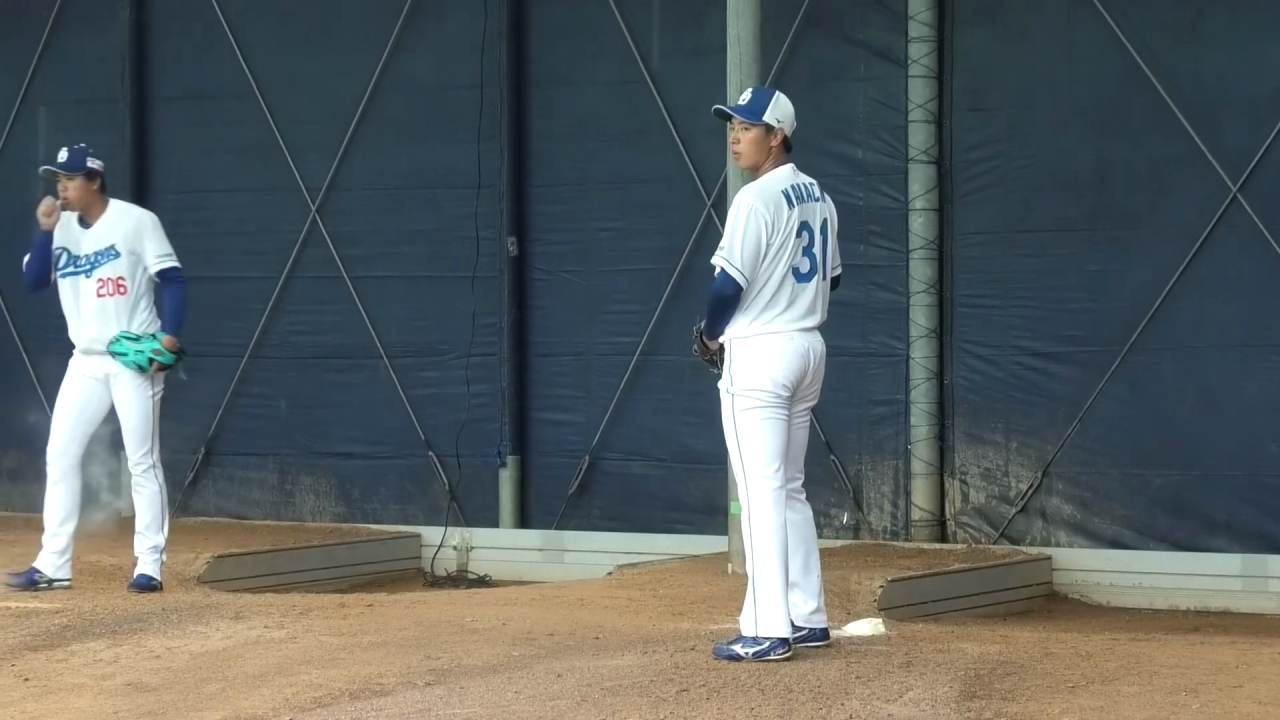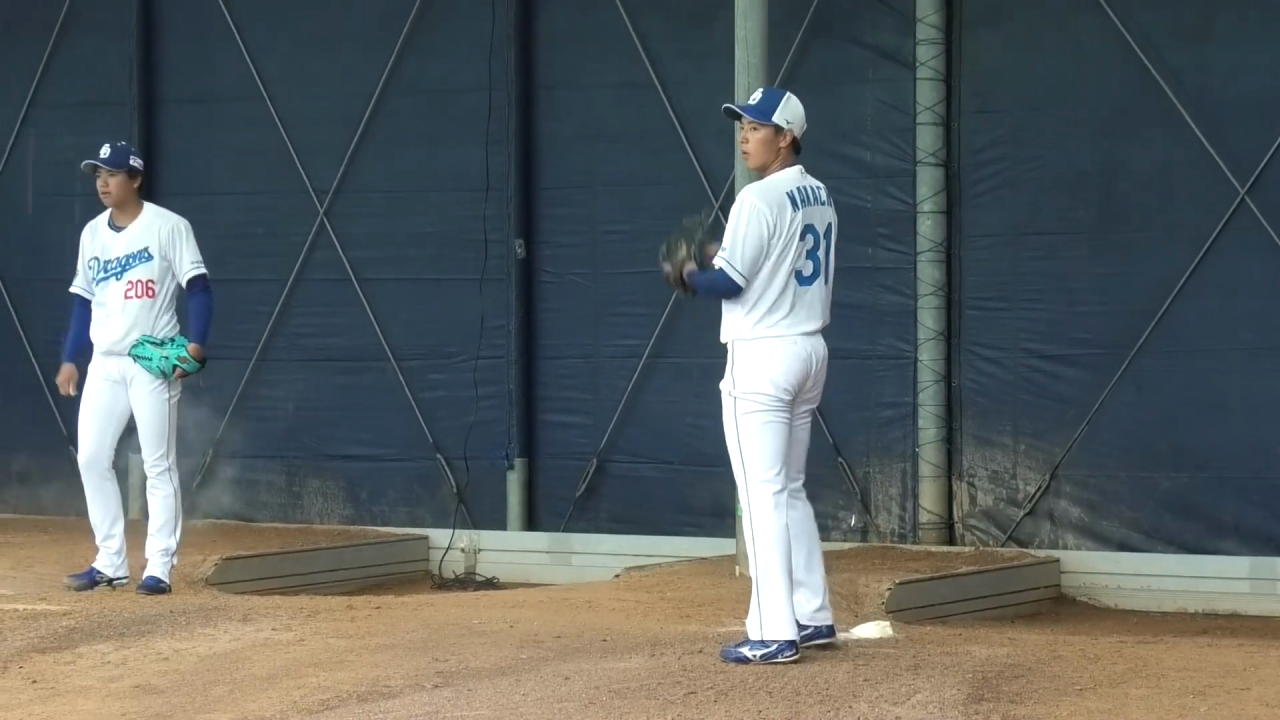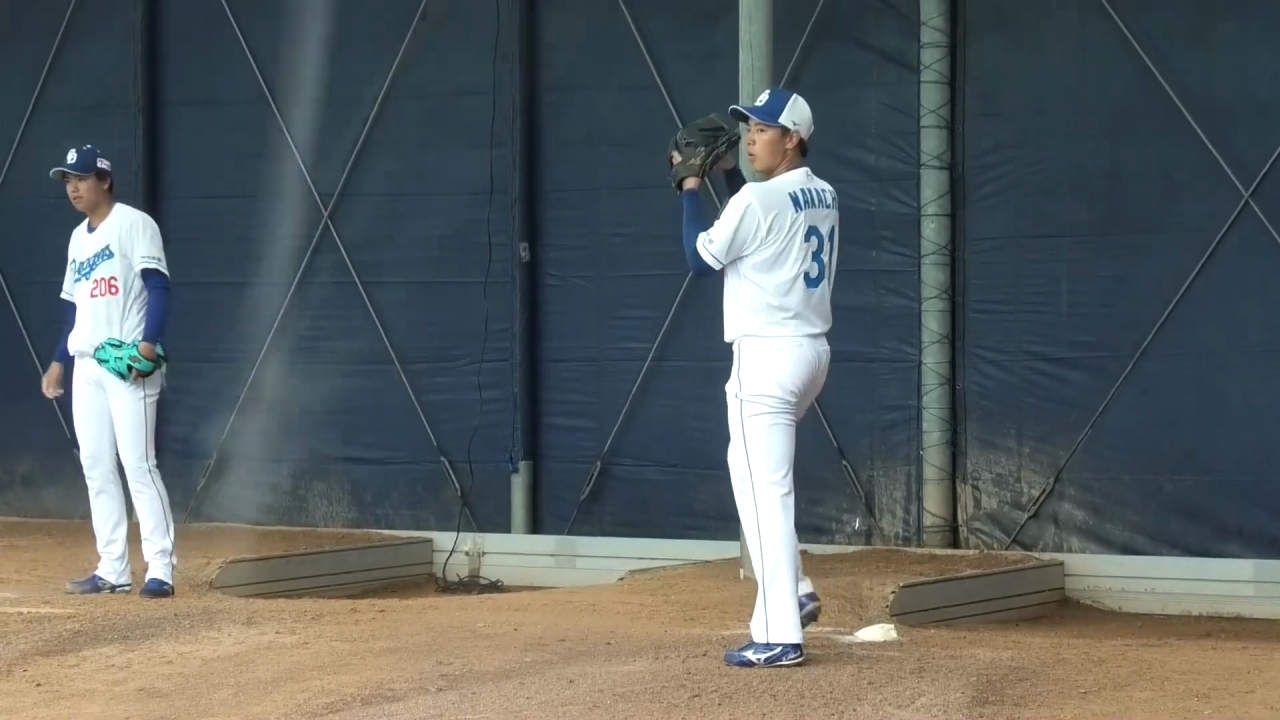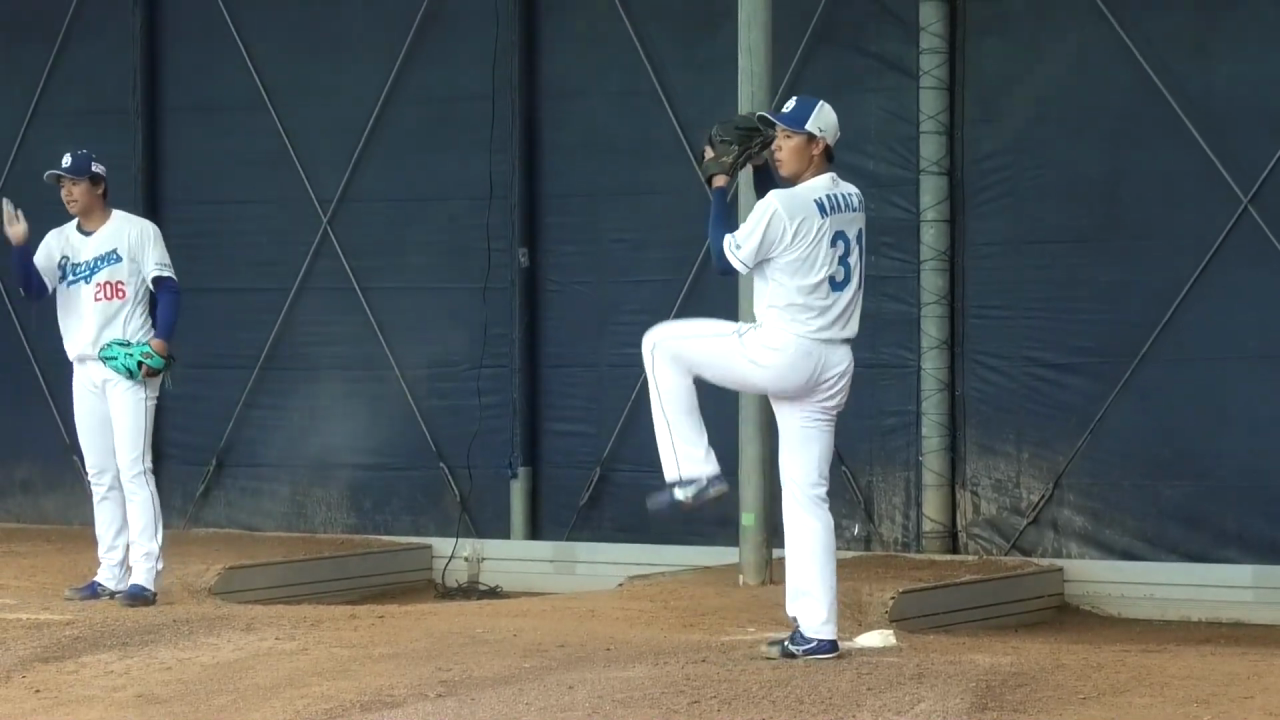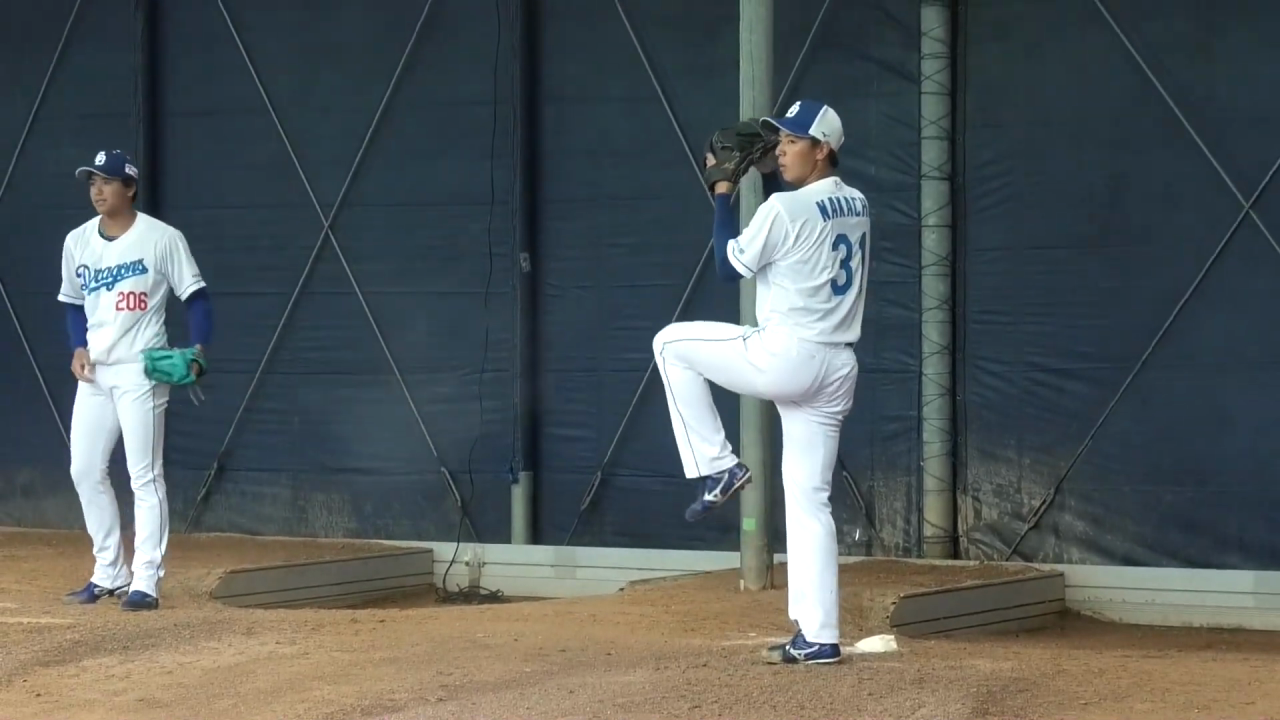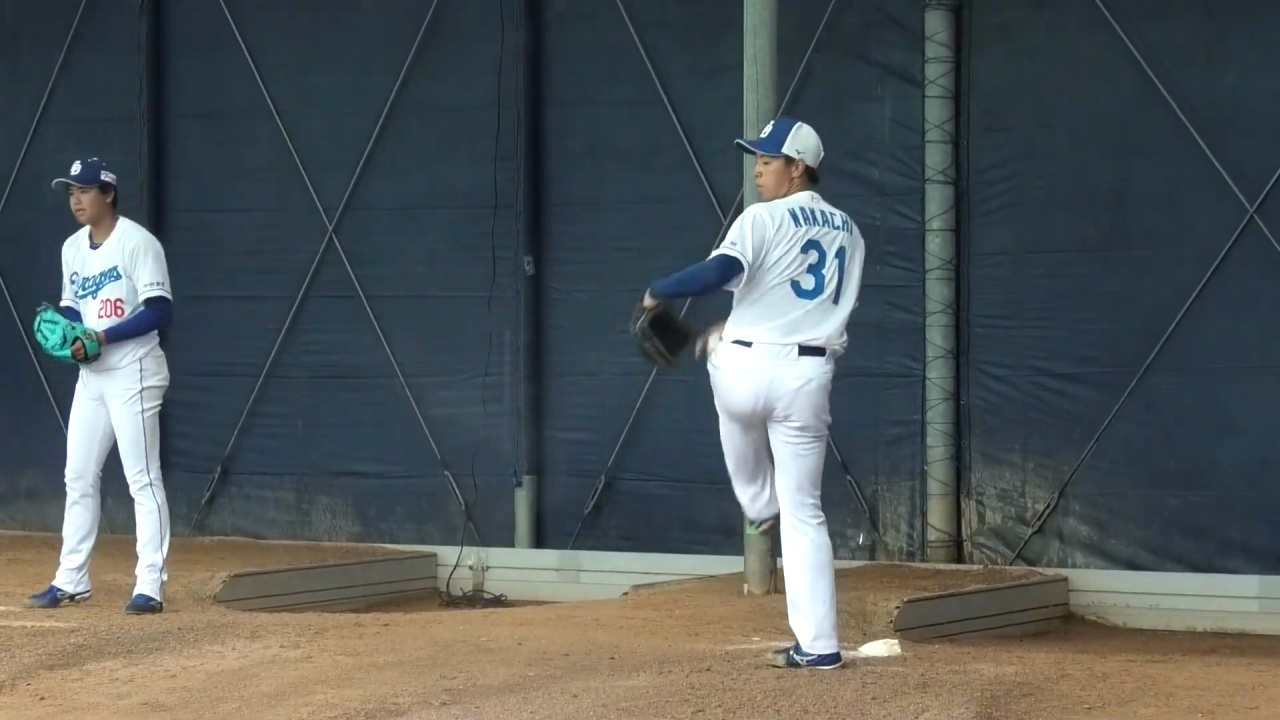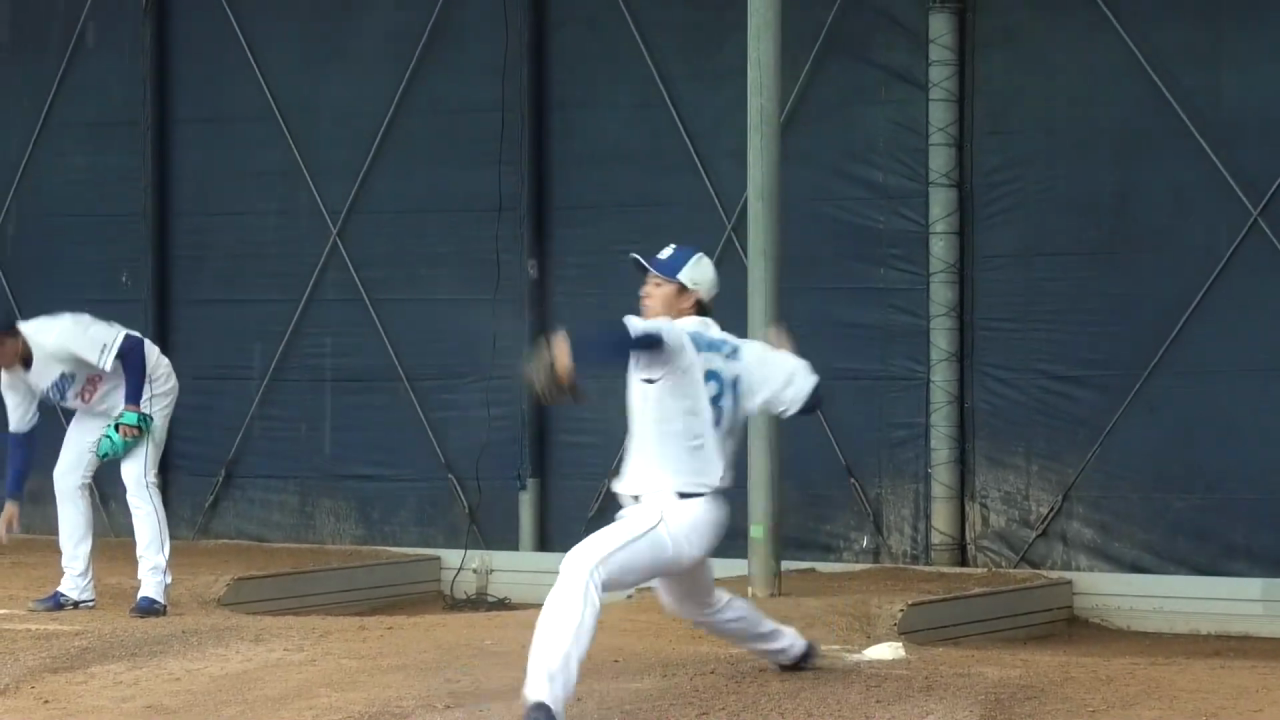
dt=0.5s
person 1, frame 1
left shoulder: (755, 199)
right shoulder: (818, 197)
left elbow: (728, 285)
right elbow: (831, 276)
left wrist: (709, 333)
left hip: (759, 355)
right hip: (808, 349)
left knee: (761, 493)
right knee: (788, 489)
left ankle: (768, 630)
right ankle: (808, 617)
person 1, frame 2
left shoulder: (758, 199)
right shoulder: (821, 197)
left elbow: (728, 282)
left wrist: (690, 273)
right wrist: (720, 257)
left hip: (761, 358)
right hip: (809, 351)
left knee: (762, 495)
right knee: (789, 491)
left ankle: (774, 634)
right ankle: (812, 616)
person 1, frame 3
left shoulder: (758, 198)
right shoulder: (823, 196)
left elbow: (700, 257)
left wrist: (691, 186)
right wrist: (729, 173)
left hip: (768, 356)
right hip: (812, 354)
left knee: (765, 494)
right knee: (756, 476)
left ankle: (779, 637)
right ankle: (796, 597)
person 1, frame 4
left shoulder: (783, 205)
right shoulder: (851, 199)
left elbow: (726, 258)
left wrist: (719, 185)
right wrist: (758, 168)
left hip: (781, 352)
right hip: (833, 362)
left knee: (663, 343)
right knee: (807, 495)
left ankle: (694, 474)
right ankle: (816, 630)
person 1, frame 5
left shoulder: (784, 208)
right shoulder: (857, 205)
left elbow: (729, 266)
left wrist: (722, 191)
right wrist: (766, 175)
left hip: (784, 357)
right hip: (836, 369)
left knee: (672, 343)
right knee: (809, 499)
left ankle: (717, 467)
right ankle: (818, 636)
person 1, frame 6
left shoulder: (762, 217)
right shoulder: (849, 232)
left elbow: (722, 271)
left wrist: (658, 290)
left hip: (747, 369)
right hip: (808, 377)
right knee: (803, 511)
left ankle: (760, 505)
right ankle: (818, 644)
person 1, frame 7
left shoulder: (675, 345)
right shoulder: (737, 352)
left elbow: (648, 341)
right elbow: (810, 397)
left wrist: (570, 349)
right wrist: (783, 358)
left hip: (678, 519)
right hip: (696, 515)
left knee: (582, 569)
right knee: (694, 601)
right ankle: (789, 646)
person 2, frame 1
left shoulder: (136, 220)
right shoulder: (59, 225)
left elbow: (172, 279)
right elbow: (32, 282)
left wrist: (170, 335)
right wrist: (44, 231)
right hip: (85, 361)
left knee: (141, 460)
right knee: (60, 454)
left ankle: (149, 565)
right ankle: (55, 562)
person 2, frame 2
left shoulder: (169, 226)
right shoulder: (92, 232)
left elbow: (198, 287)
right elbow: (83, 298)
left wrist: (196, 343)
right wrist: (69, 358)
right hip: (105, 364)
left knee: (158, 466)
right knee: (91, 458)
left ankle: (159, 567)
right ankle: (110, 561)
person 2, frame 3
left shoulder: (135, 224)
right shoulder: (78, 237)
left elbow: (158, 286)
left wrist: (148, 343)
right wrist: (59, 361)
left hip: (129, 364)
right hip: (86, 366)
left knee: (137, 463)
right knee: (97, 467)
left ankle: (160, 568)
right ankle: (114, 569)
person 2, frame 4
left shoulder: (138, 230)
right shoulder: (58, 240)
left elbow: (167, 289)
left wrist: (161, 339)
right hip: (84, 370)
left knee: (133, 469)
right knee: (100, 476)
left ankle: (144, 575)
right ankle: (111, 574)
person 2, frame 5
left shoulder: (163, 238)
right shoulder: (76, 241)
left elbow: (197, 298)
right elbow: (74, 303)
left wrist: (198, 347)
right wrist: (78, 348)
left hip: (143, 372)
right hip: (96, 374)
left knee: (144, 477)
right knee: (85, 470)
left ankle: (146, 581)
right ankle: (109, 572)
person 2, frame 6
left shoulder: (139, 242)
right shoulder: (72, 248)
left elbow: (160, 311)
right elbow: (74, 308)
left wrist: (103, 338)
left hip: (134, 375)
right hip: (92, 376)
left knee: (142, 481)
right knee: (79, 478)
left ankle: (150, 585)
right ankle: (72, 580)
person 2, frame 7
left shoulder: (55, 338)
left elbow: (132, 348)
left wrist: (133, 411)
left hip: (146, 385)
right hip: (101, 400)
left knee: (137, 475)
right knee: (67, 477)
left ankle: (153, 590)
right ankle: (77, 587)
